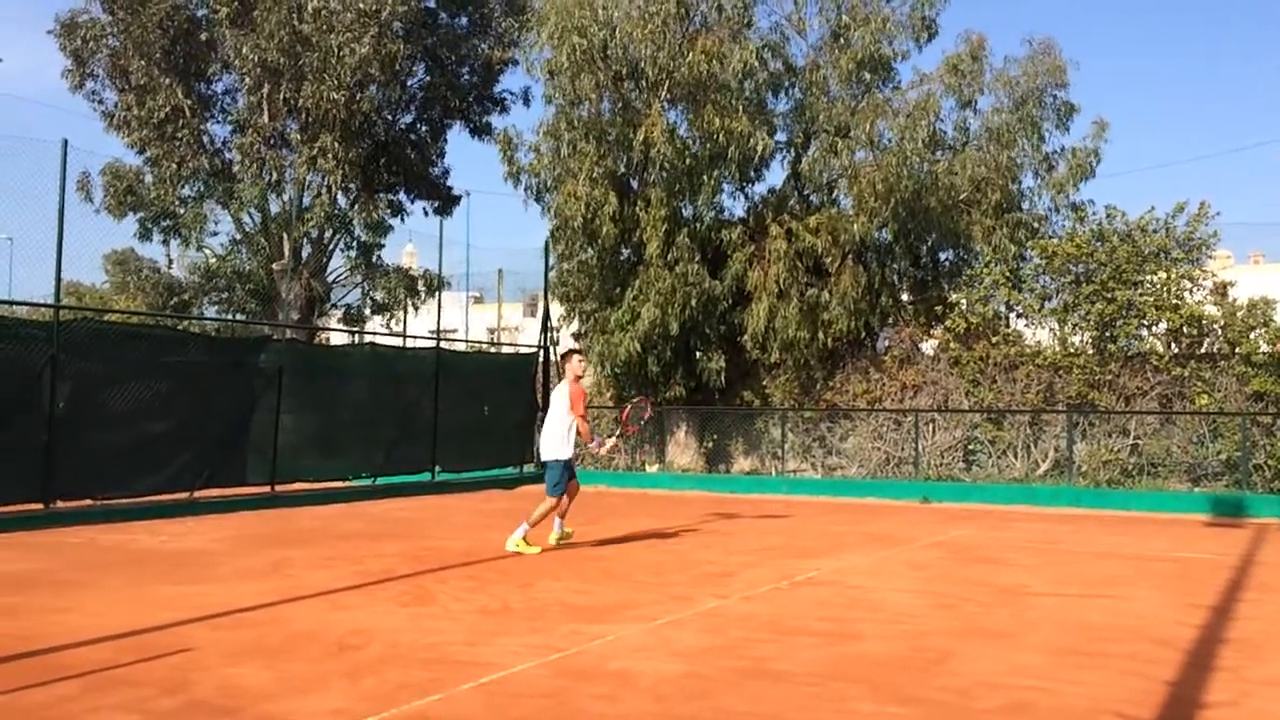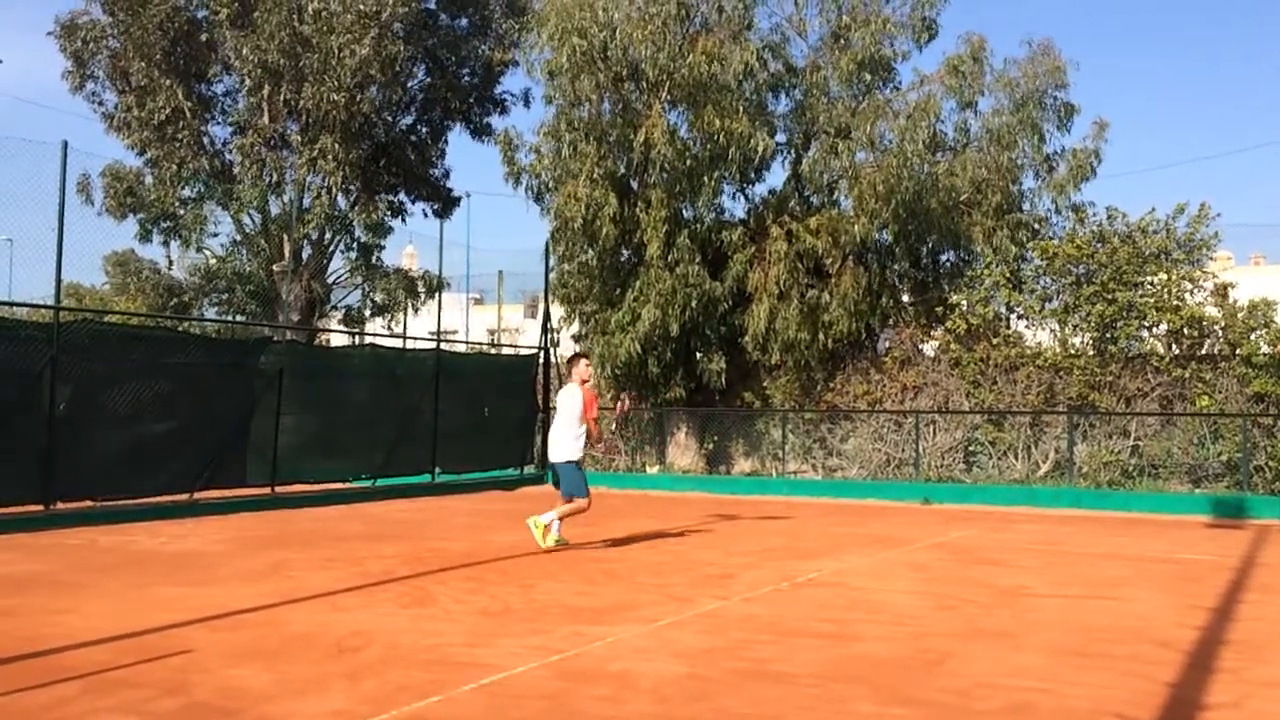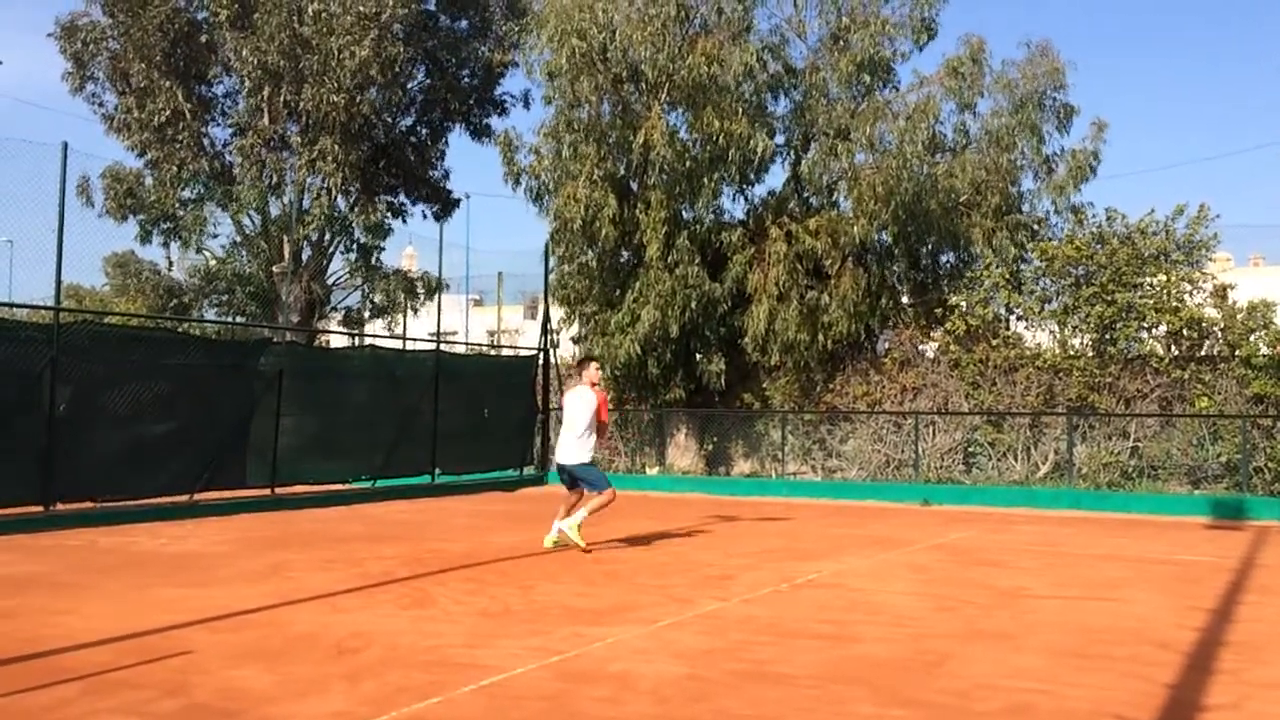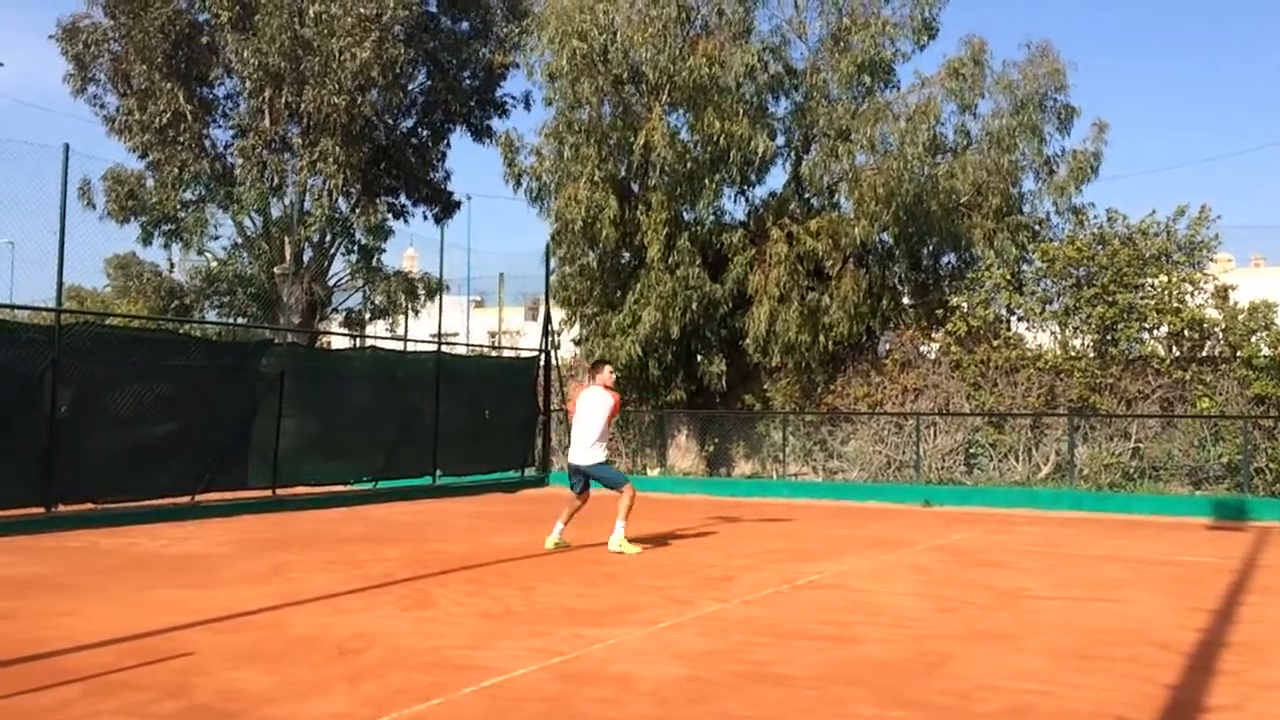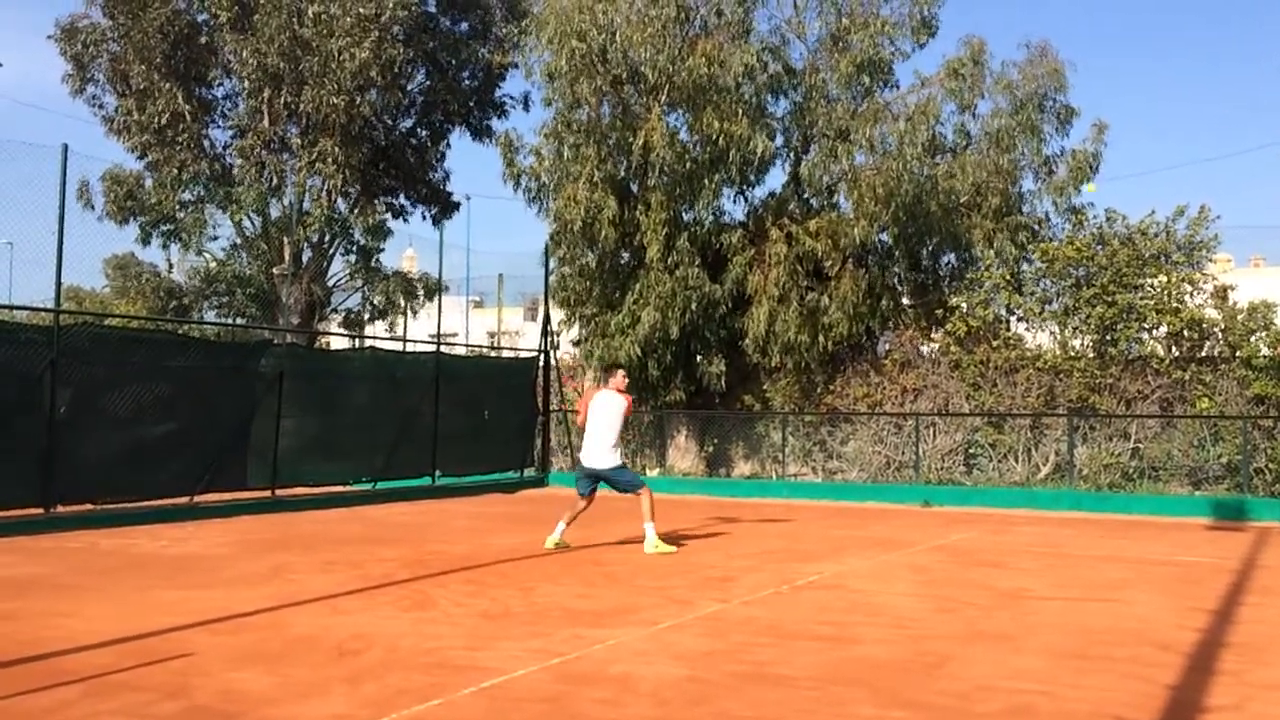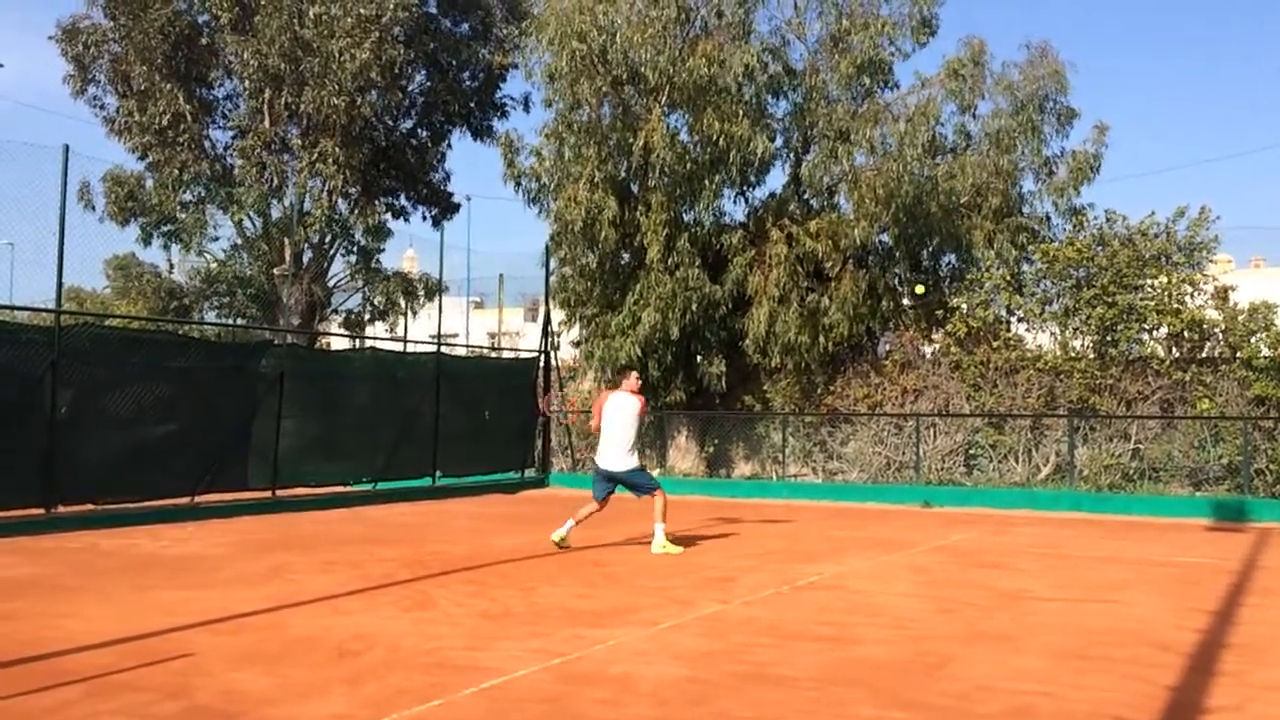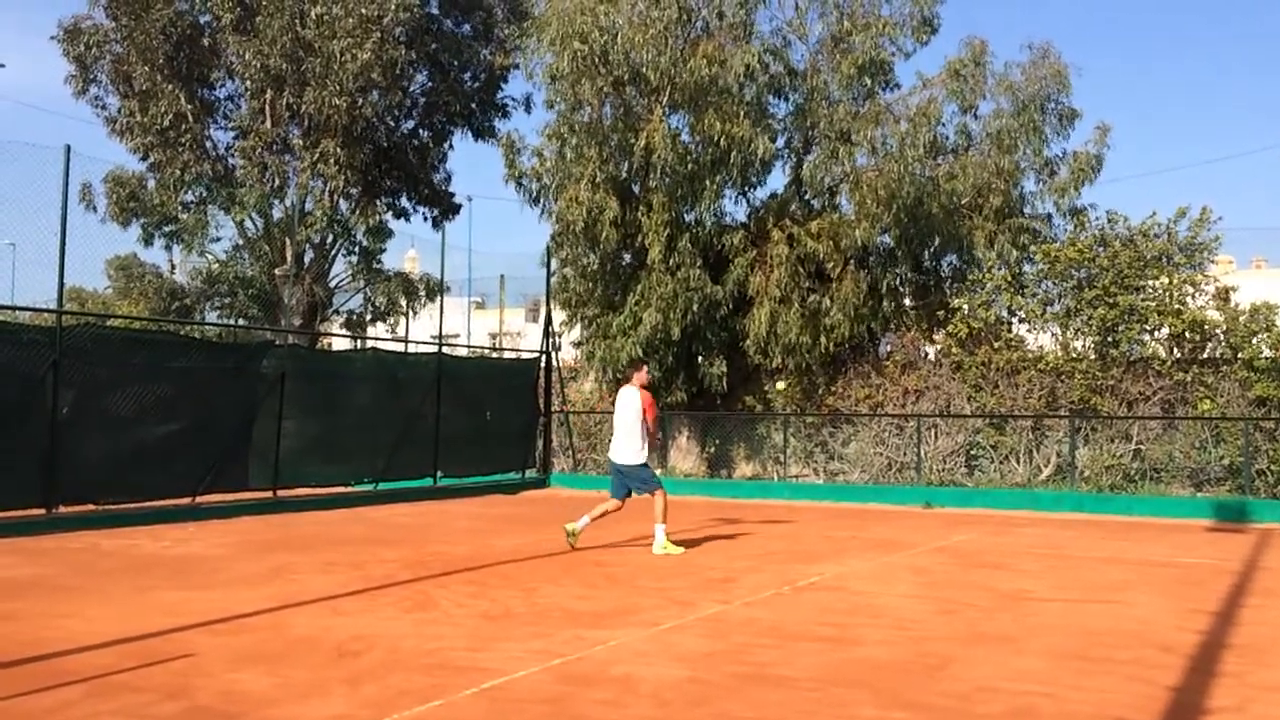
dt=0.1s
person 1, frame 1
left shoulder: (561, 388)
right shoulder: (577, 390)
right elbow: (582, 427)
left wrist: (599, 441)
right wrist: (597, 444)
left hip: (558, 451)
right hip: (557, 454)
left knee: (572, 487)
right knee: (553, 501)
left ankle: (558, 532)
right ankle: (517, 539)
person 1, frame 2
left shoulder: (563, 392)
right shoulder: (588, 394)
right elbow: (594, 433)
left wrist: (587, 434)
right wrist: (597, 440)
left hip: (555, 454)
right hip: (567, 456)
left knee: (569, 495)
right knee: (582, 504)
left ankle: (554, 534)
right ankle: (541, 520)
person 1, frame 3
left shoulder: (568, 394)
right shoulder: (599, 396)
right elbow: (602, 431)
right wrist: (596, 436)
left hip: (562, 457)
right hip: (580, 459)
left knee: (575, 494)
right knee: (608, 495)
left ankle: (554, 536)
right ankle: (572, 523)
person 1, frame 4
left shoulder: (580, 393)
right shoulder: (613, 398)
left hip: (573, 458)
right hip: (594, 459)
left knee: (581, 497)
right knee: (628, 491)
left ankle: (555, 537)
right ankle: (617, 538)
person 1, frame 5
left shoulder: (590, 394)
right shoulder: (626, 400)
left elbow: (580, 422)
left hip: (587, 461)
right hip: (610, 463)
left knee: (584, 500)
right knee: (645, 493)
left ankle: (555, 537)
right ankle: (652, 541)
person 1, frame 6
left shoulder: (605, 397)
right shoulder: (639, 402)
left elbow: (594, 427)
left hip: (603, 462)
right hip: (625, 465)
left knee: (597, 503)
right knee: (658, 495)
left ankle: (562, 533)
right ankle: (660, 541)
person 1, frame 7
left shoulder: (623, 392)
right shoulder: (645, 397)
right elbow: (652, 429)
left wrist: (648, 438)
right wrist: (653, 439)
left hip: (616, 457)
right hip: (633, 459)
left knee: (616, 503)
right knee: (659, 494)
left ankle: (576, 527)
right ankle: (660, 542)
